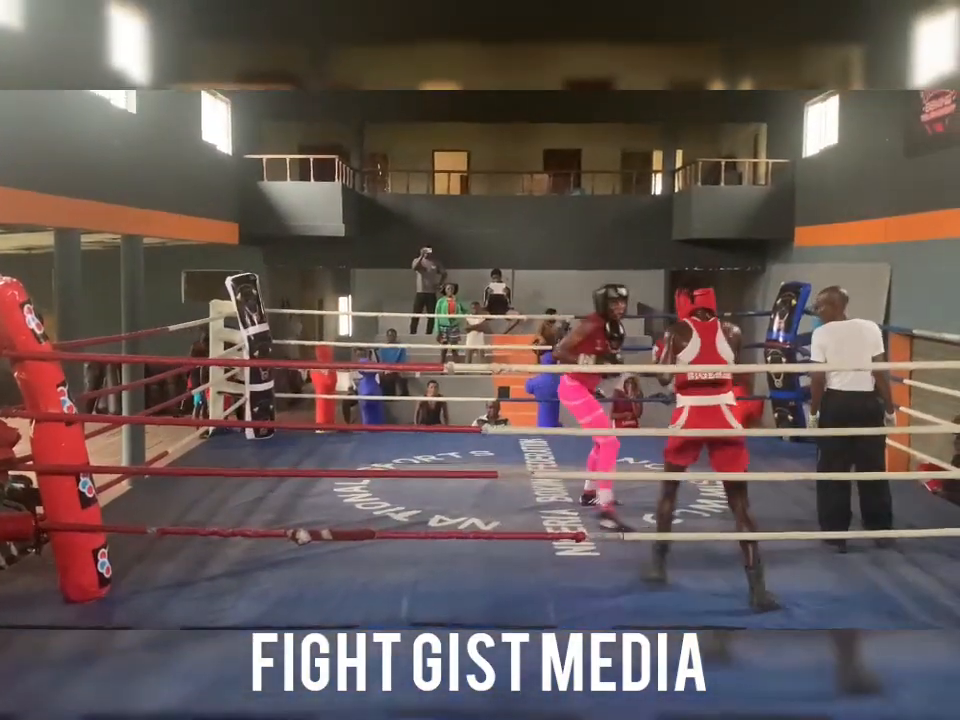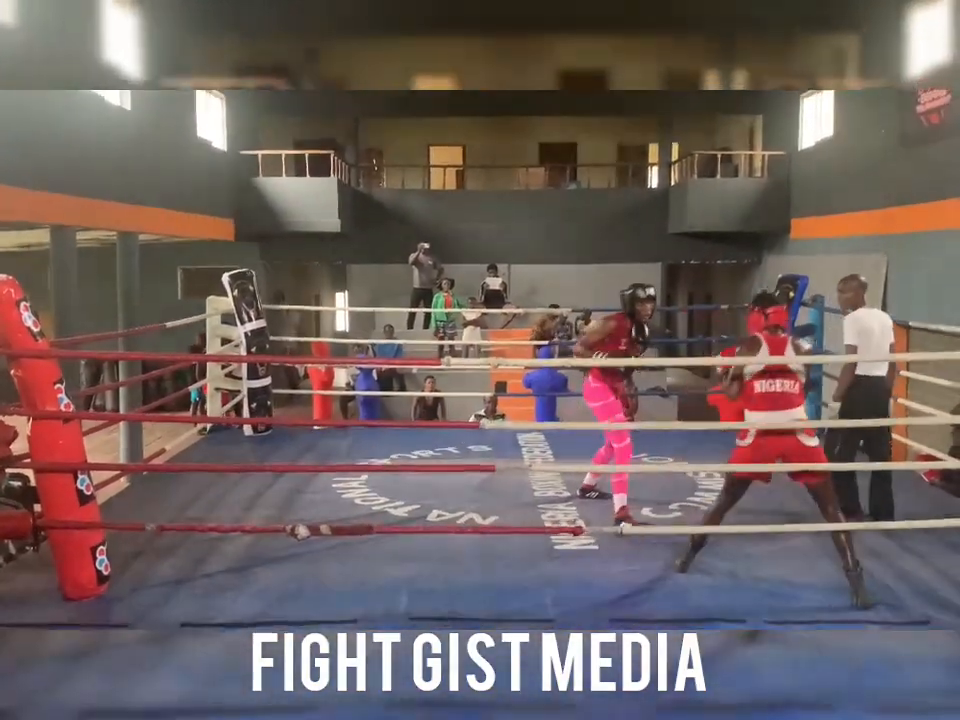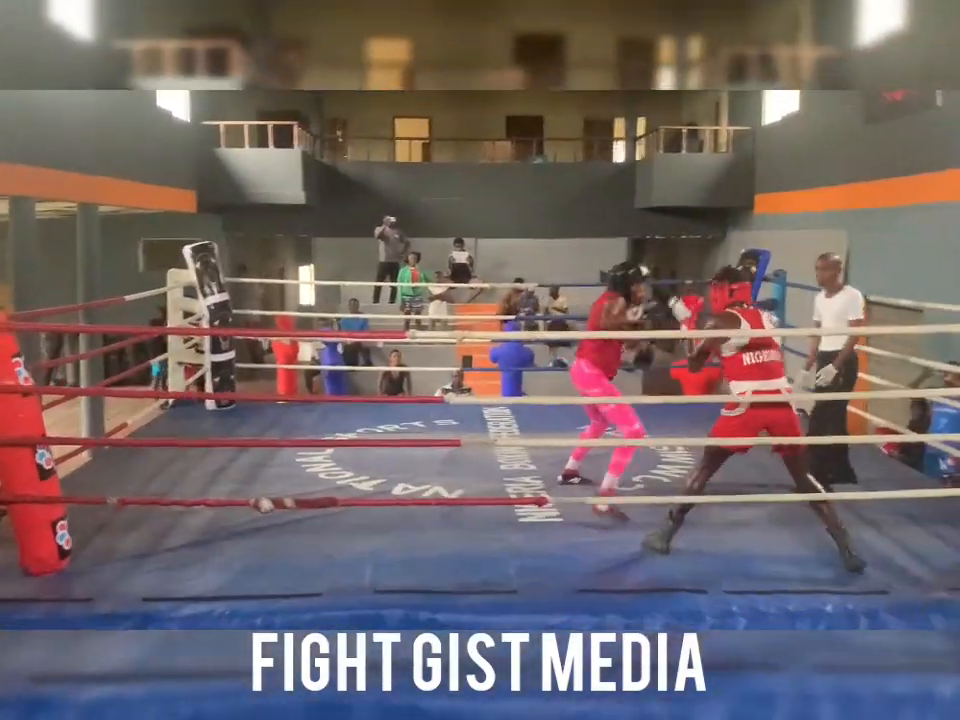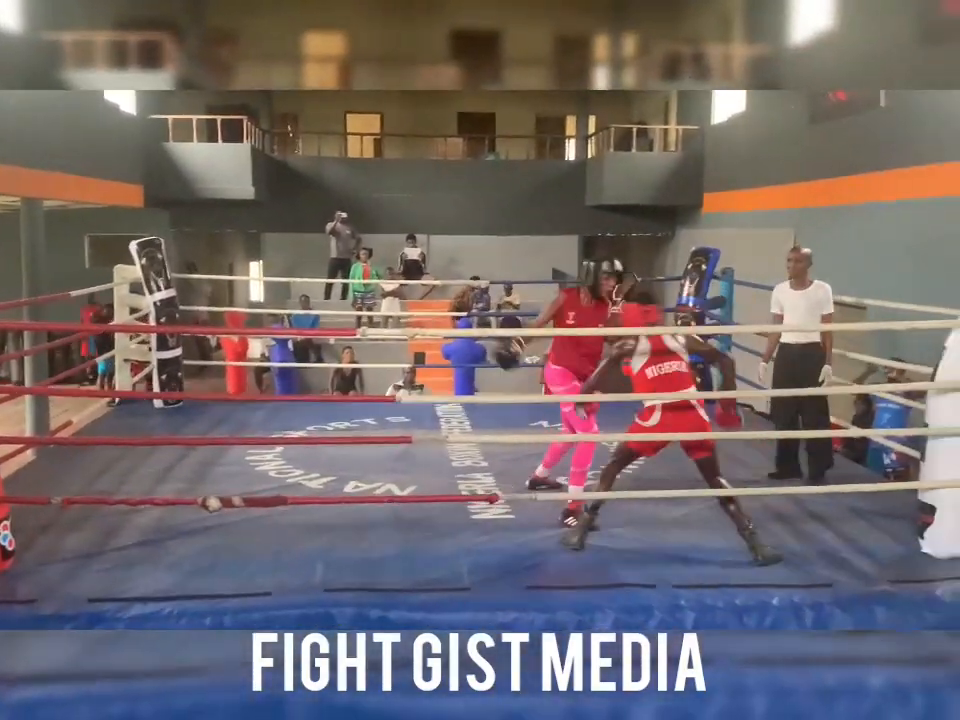
dt=0.5s
person 1, frame 1
left shoulder: (678, 332)
right shoulder: (731, 332)
left elbow: (664, 378)
left wrist: (665, 351)
left hip: (688, 420)
right hip: (724, 419)
left knee: (669, 491)
right knee: (740, 502)
left ankle: (659, 565)
right ankle: (757, 587)
person 1, frame 2
left shoulder: (749, 345)
right shoulder: (802, 349)
left elbow: (733, 393)
left wrist: (730, 373)
left hip: (758, 436)
right hip: (798, 435)
left knee: (726, 499)
right knee: (830, 509)
left ankle: (686, 557)
right ankle: (857, 584)
person 1, frame 3
left shoulder: (724, 320)
right shoulder: (767, 319)
left elbow: (694, 362)
left hip: (748, 406)
right hip: (783, 404)
left knee: (705, 470)
right knee: (803, 479)
left ankle: (666, 534)
right ankle: (846, 548)
person 1, frame 4
left shoulder: (630, 341)
right shoulder: (680, 336)
left elbow: (591, 383)
right elbow: (725, 360)
left wrist: (583, 399)
right wrist: (728, 404)
left hip: (657, 416)
right hip: (693, 413)
left knee: (613, 466)
right knee: (714, 478)
left ankle: (581, 528)
right ankle: (754, 543)
person 2, frame 1
left shoulder: (610, 327)
right shoulder: (591, 324)
left elbow: (607, 362)
right elbow: (559, 352)
left wrist: (614, 352)
right wrist: (591, 360)
left hip: (584, 389)
right hip: (574, 388)
left knee: (602, 441)
right knee: (609, 444)
left ankle: (589, 493)
right ankle: (606, 511)
person 2, frame 2
left shoulder: (637, 327)
right shoulder: (613, 323)
right elbow: (579, 348)
left wrist: (639, 345)
right wrist: (604, 360)
left hip: (613, 388)
right hip: (598, 387)
left knee: (613, 443)
right knee: (624, 446)
left ankle: (587, 486)
right ankle: (621, 514)
person 2, frame 3
left shoulder: (614, 301)
right shoulder: (615, 300)
left elbow: (618, 331)
right elbow: (611, 325)
right wrist: (635, 313)
left hip: (590, 371)
right hip: (592, 374)
left knee: (599, 425)
right knee: (634, 430)
left ankle: (570, 471)
right ankle: (605, 495)
person 2, frame 4
left shoulder: (608, 306)
right shoulder: (567, 297)
right elbow: (538, 325)
right wrist: (516, 344)
left hip: (585, 377)
right hip: (560, 372)
left knee: (572, 435)
right knee: (589, 435)
left ankle: (539, 477)
right ankle: (572, 509)
person 3, frame 1
left shoulder: (822, 333)
right shoulder: (870, 328)
left elbow: (818, 378)
right elbow: (880, 373)
left wrist: (813, 412)
right wrist: (889, 409)
left hip: (835, 404)
right hip: (867, 404)
left knee: (832, 472)
right knee: (873, 470)
left ankle: (836, 535)
right ankle: (880, 529)
person 3, frame 2
left shoulder: (853, 319)
right shoulder: (884, 318)
left elbow: (851, 363)
right elbow: (892, 361)
left wrist: (836, 398)
right wrist: (888, 394)
left hip: (858, 387)
right hip: (880, 387)
left knee: (840, 451)
right knee: (880, 454)
left ankle: (850, 510)
right ankle: (882, 513)
person 3, frame 3
left shoulder: (852, 296)
right shoulder: (820, 298)
left elbow: (853, 336)
left wrist: (834, 366)
right wrist: (806, 368)
left hip: (841, 363)
right hip: (825, 360)
left knee: (821, 422)
right knee: (830, 421)
left ankle: (818, 478)
right ankle: (841, 471)
person 3, frame 4
left shoulder: (822, 290)
right shoulder: (780, 290)
left elbow: (827, 330)
left wrist: (828, 362)
right wrist: (764, 359)
left hip: (811, 354)
right hip: (785, 353)
left knee: (814, 415)
right knee: (783, 414)
left ankle: (818, 470)
right ankle: (788, 465)
